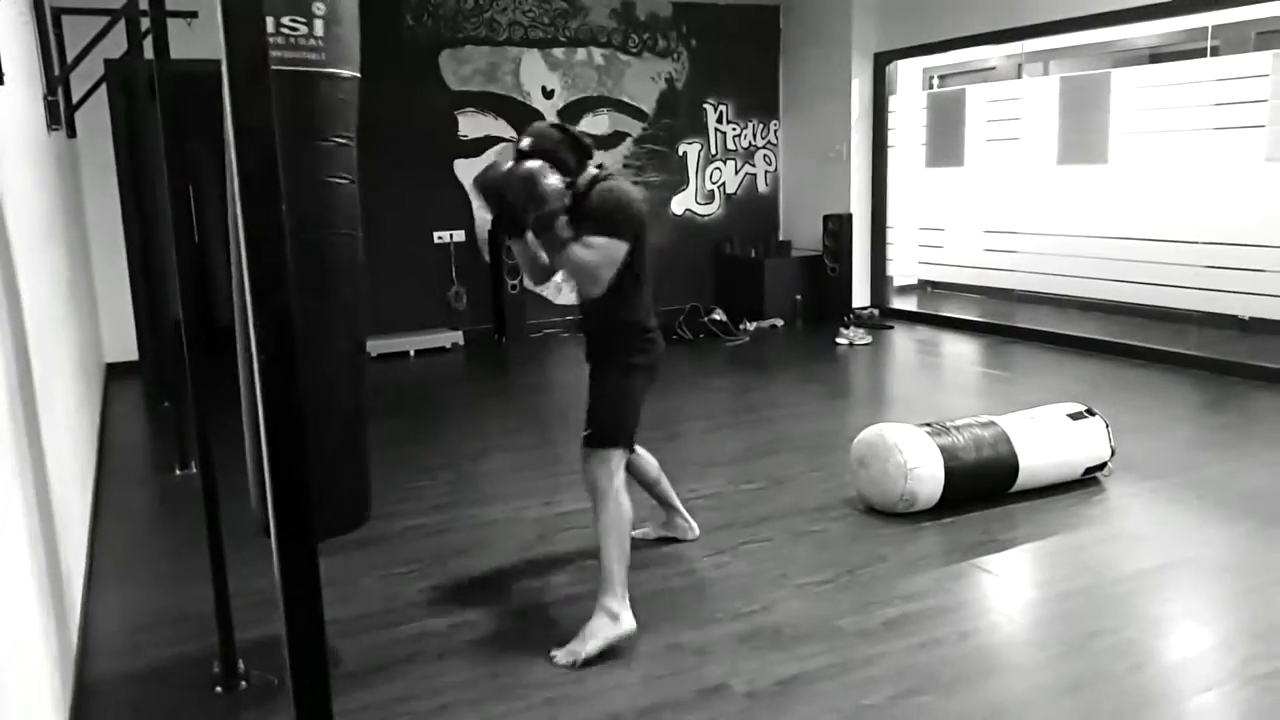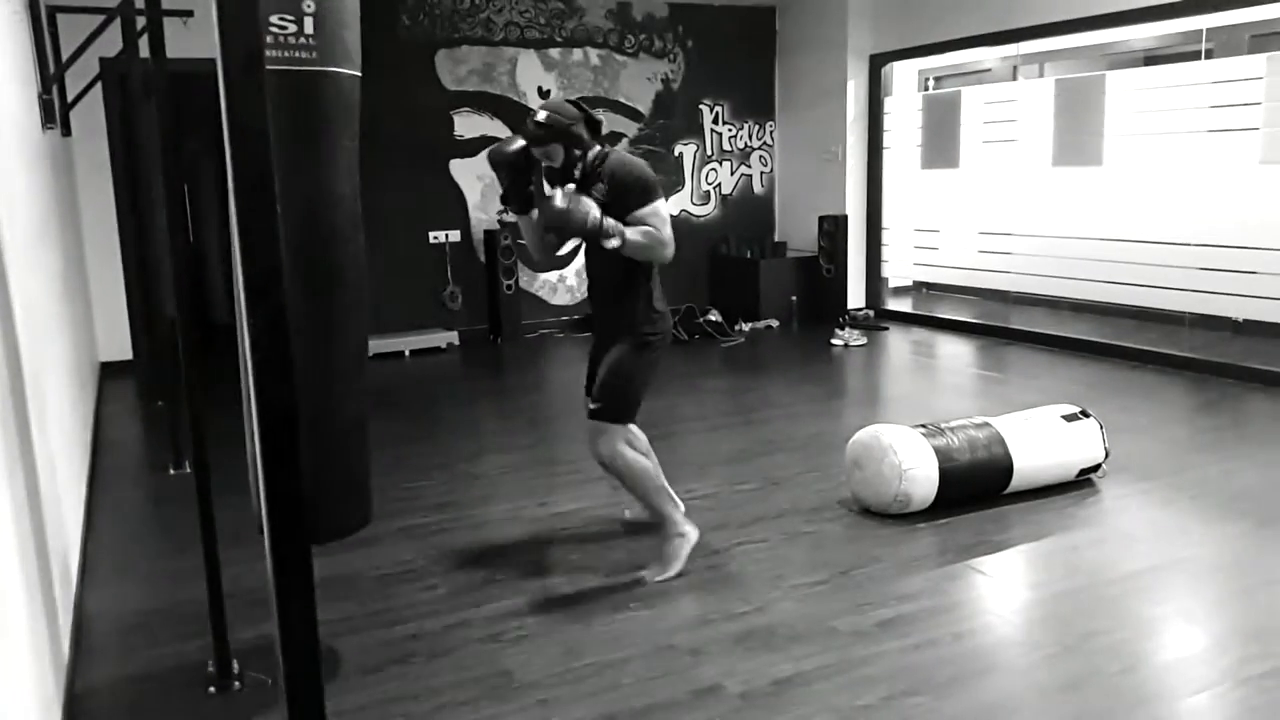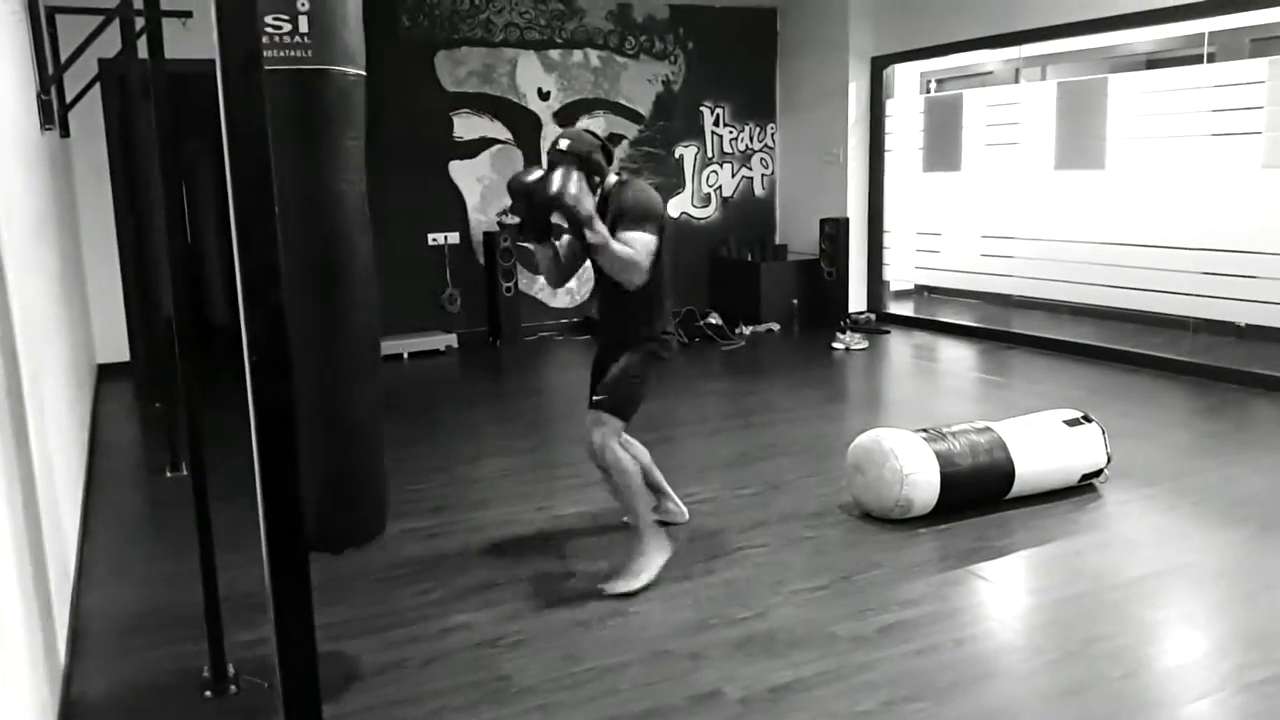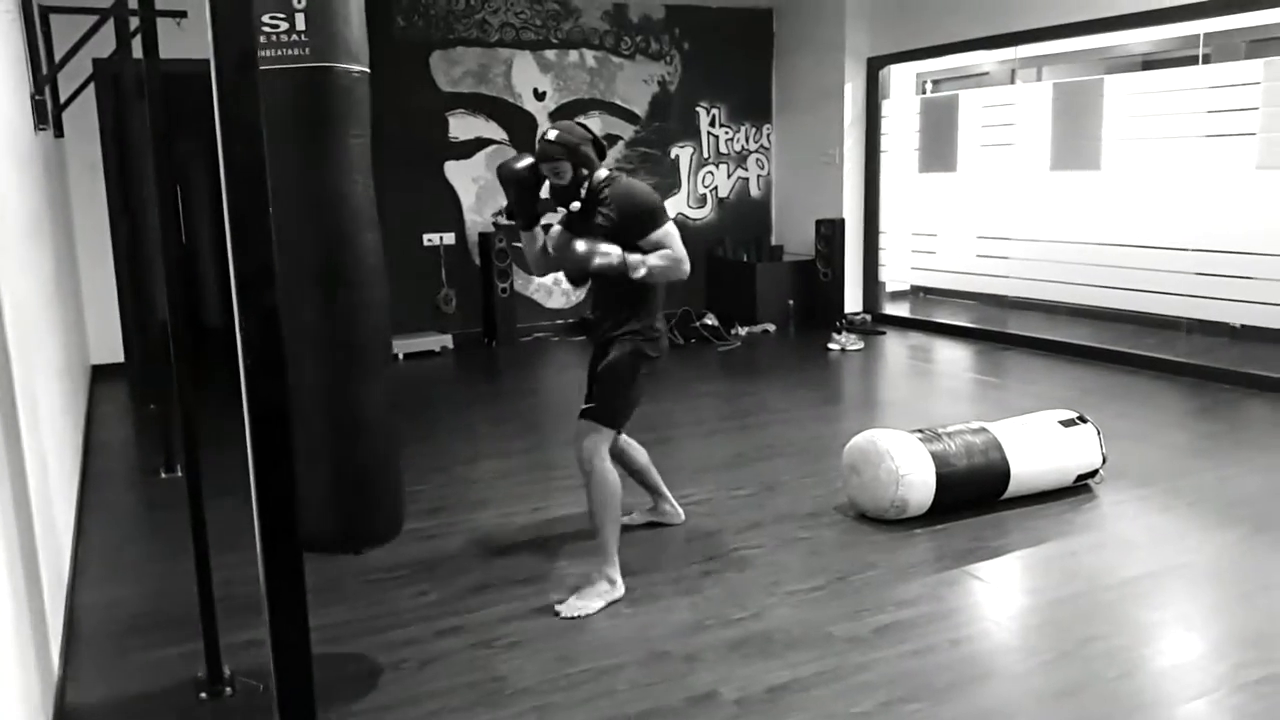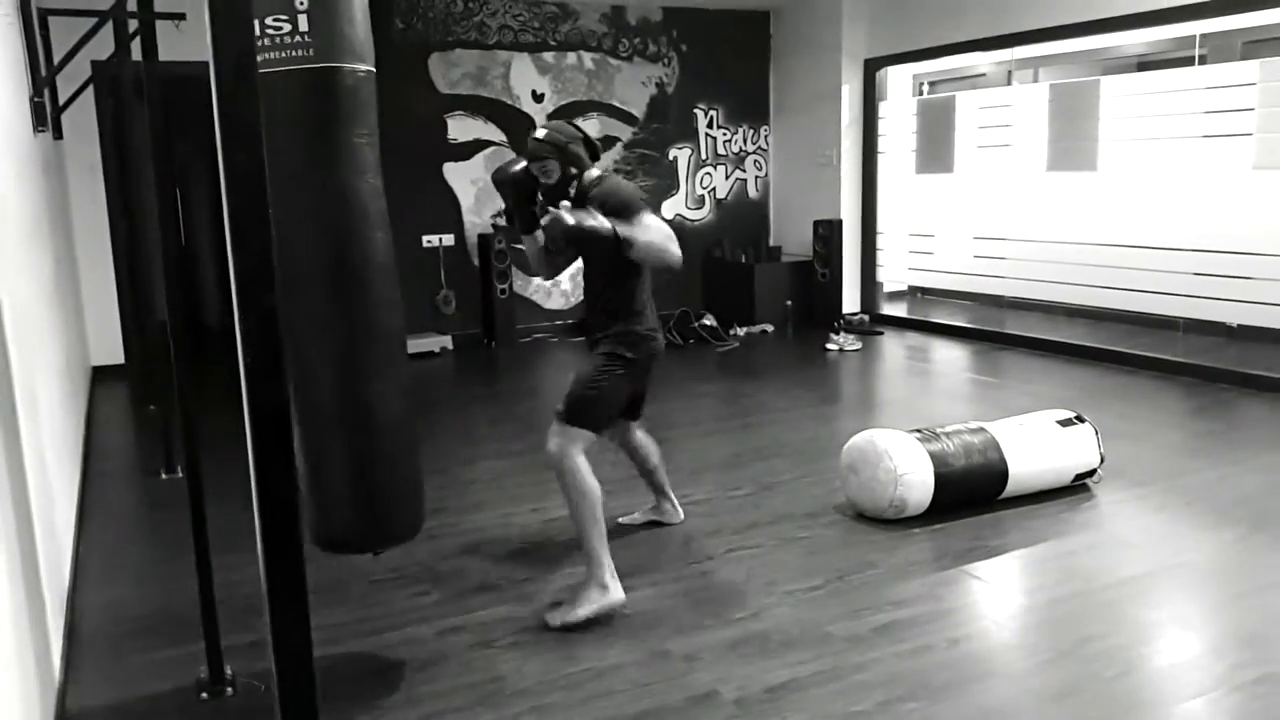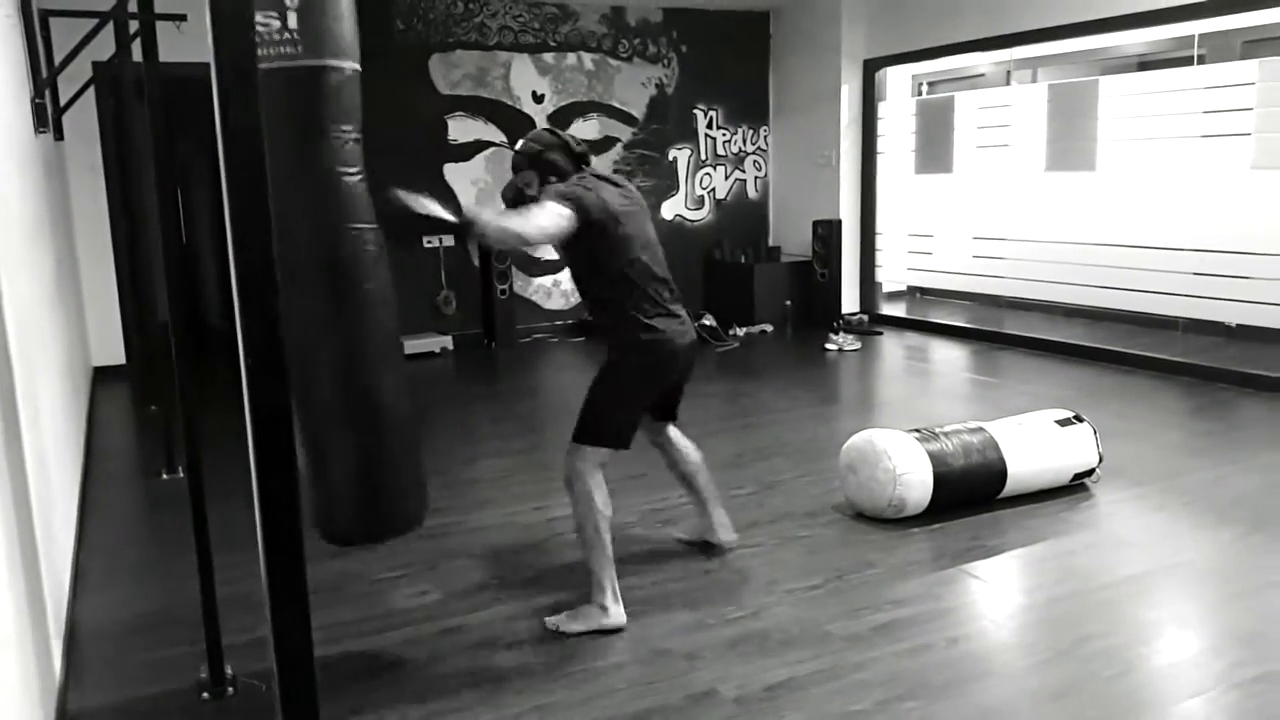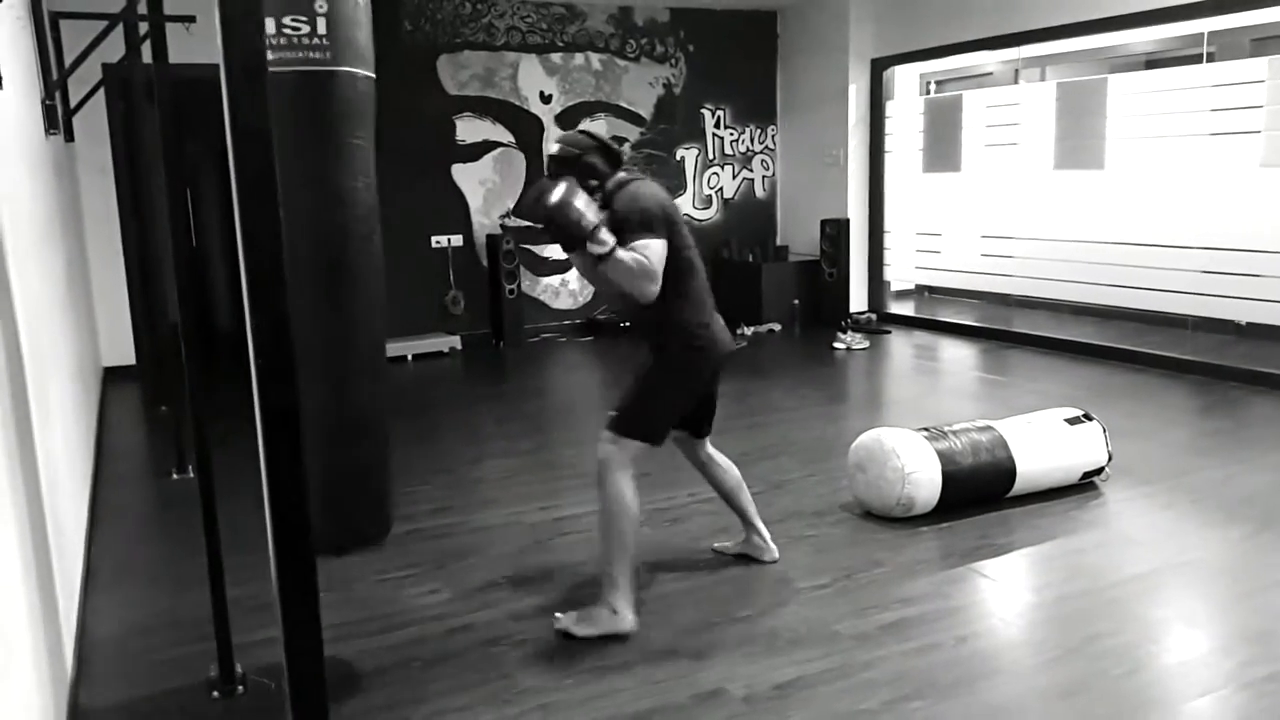
dt=0.2s
person 1, frame 1
left shoulder: (613, 199)
right shoulder: (578, 199)
left elbow: (591, 283)
right elbow: (542, 272)
left wrist: (553, 222)
right wrist: (515, 225)
left hip: (627, 347)
right hip: (613, 344)
left knee: (602, 470)
right knee: (619, 446)
left ankle: (612, 610)
right ankle: (677, 518)
person 1, frame 2
left shoulder: (628, 173)
right shoulder: (576, 181)
left elbow: (663, 247)
right elbow: (543, 252)
left wrist: (599, 226)
right wrist: (521, 201)
left hip: (637, 325)
right hip: (611, 320)
left knee: (606, 444)
right knee: (616, 424)
left ankle: (677, 530)
right ankle: (667, 501)
person 1, frame 3
left shoulder: (637, 200)
right shoulder: (590, 211)
left elbow: (633, 274)
right elbow: (557, 276)
left wrist: (590, 223)
right wrist: (542, 231)
left hip: (644, 338)
right hip: (613, 336)
left knee: (600, 437)
right knee: (610, 434)
left ankle: (649, 542)
right ankle: (668, 502)
person 1, frame 4
left shoulder: (631, 197)
right shoulder: (579, 207)
left elbow: (679, 264)
right elbow: (541, 265)
left wrist: (623, 260)
right wrist: (524, 215)
left hip: (635, 336)
right hip: (607, 335)
left knee: (590, 445)
right knee: (608, 437)
left ankle: (607, 577)
right ankle: (665, 504)
person 1, frame 5
left shoulder: (615, 194)
right shoulder: (578, 203)
left elbow: (668, 253)
right elbow: (546, 266)
left wrist: (607, 229)
right wrist: (525, 217)
left hip: (625, 341)
right hip: (618, 338)
left knee: (563, 447)
right knee: (623, 428)
left ankle: (602, 583)
right ankle: (665, 504)
person 1, frame 6
left shoulder: (572, 195)
right shoulder: (618, 191)
left elbow: (524, 234)
left wrist: (462, 220)
right wrist: (523, 205)
left hip: (642, 347)
right hip: (677, 336)
left knee: (582, 469)
right knee: (661, 429)
left ankle: (606, 603)
right ankle: (713, 523)
person 1, frame 7
left shoulder: (634, 203)
right shoulder: (636, 195)
left elbow: (645, 286)
right elbow: (612, 282)
left wrist: (592, 234)
right wrist: (575, 240)
left hip: (685, 348)
right hip: (709, 341)
left knee: (613, 459)
right knee: (695, 446)
left ankle: (617, 606)
right ankle: (757, 538)
